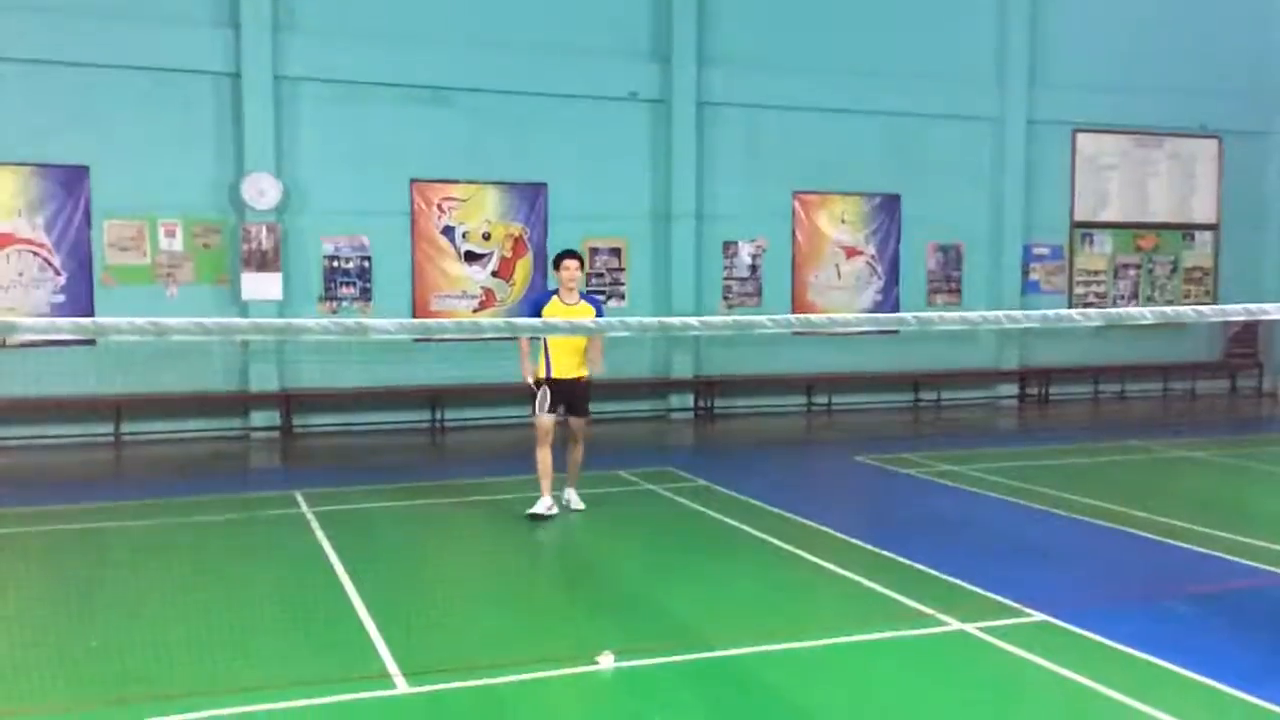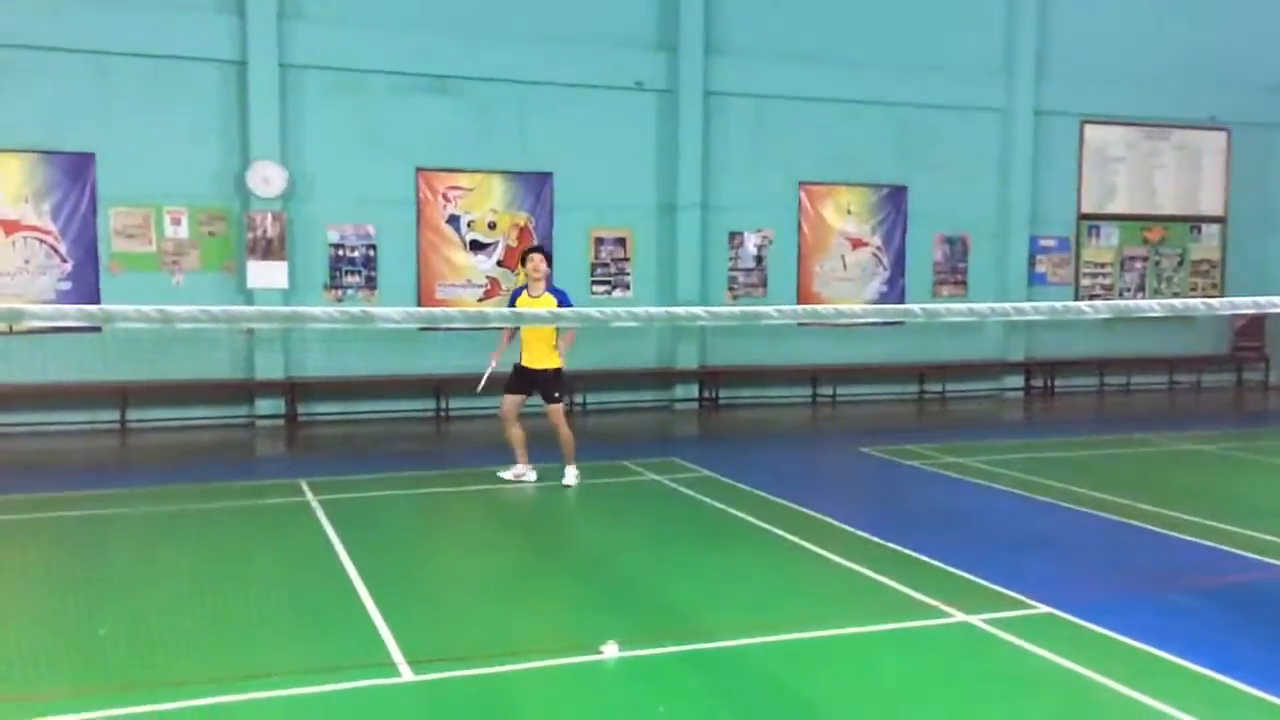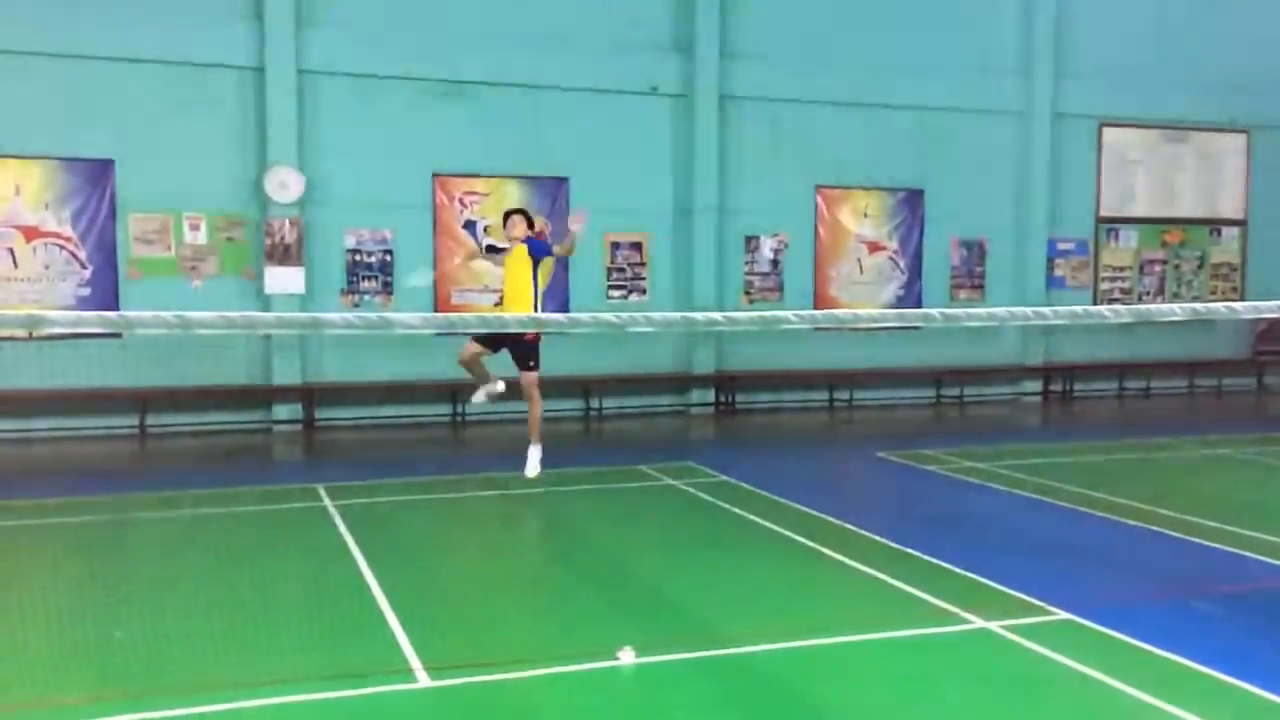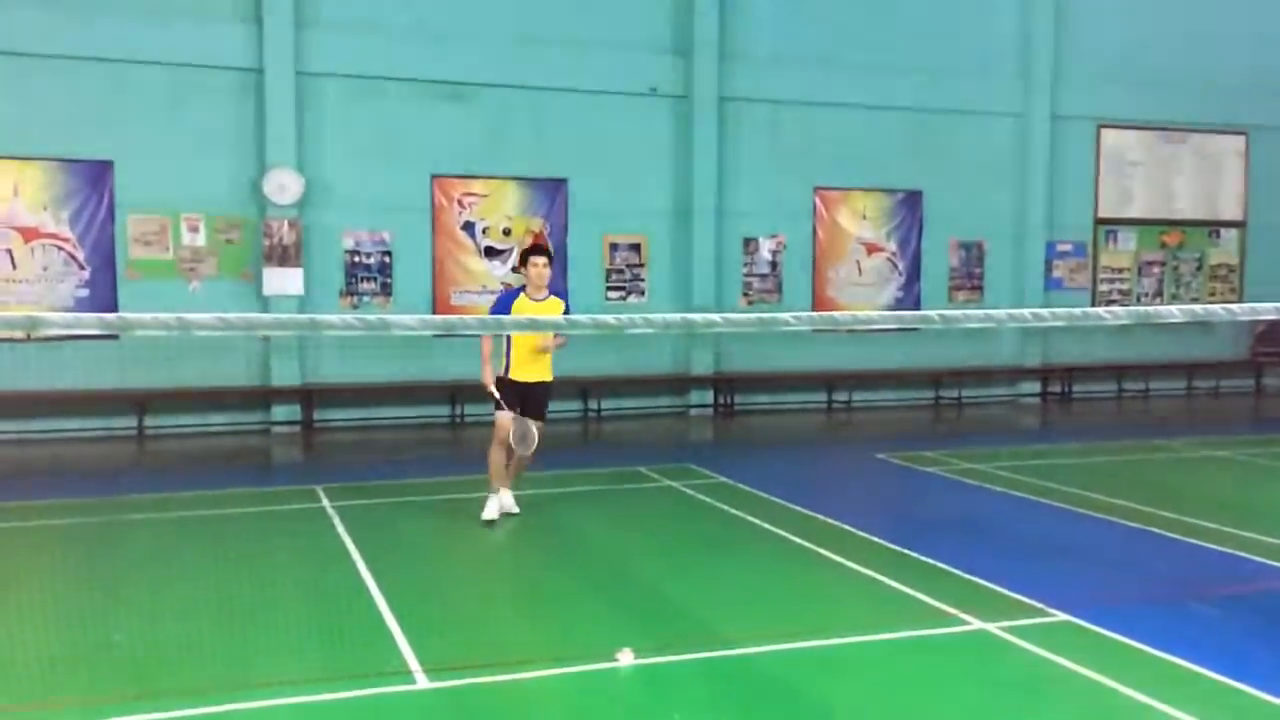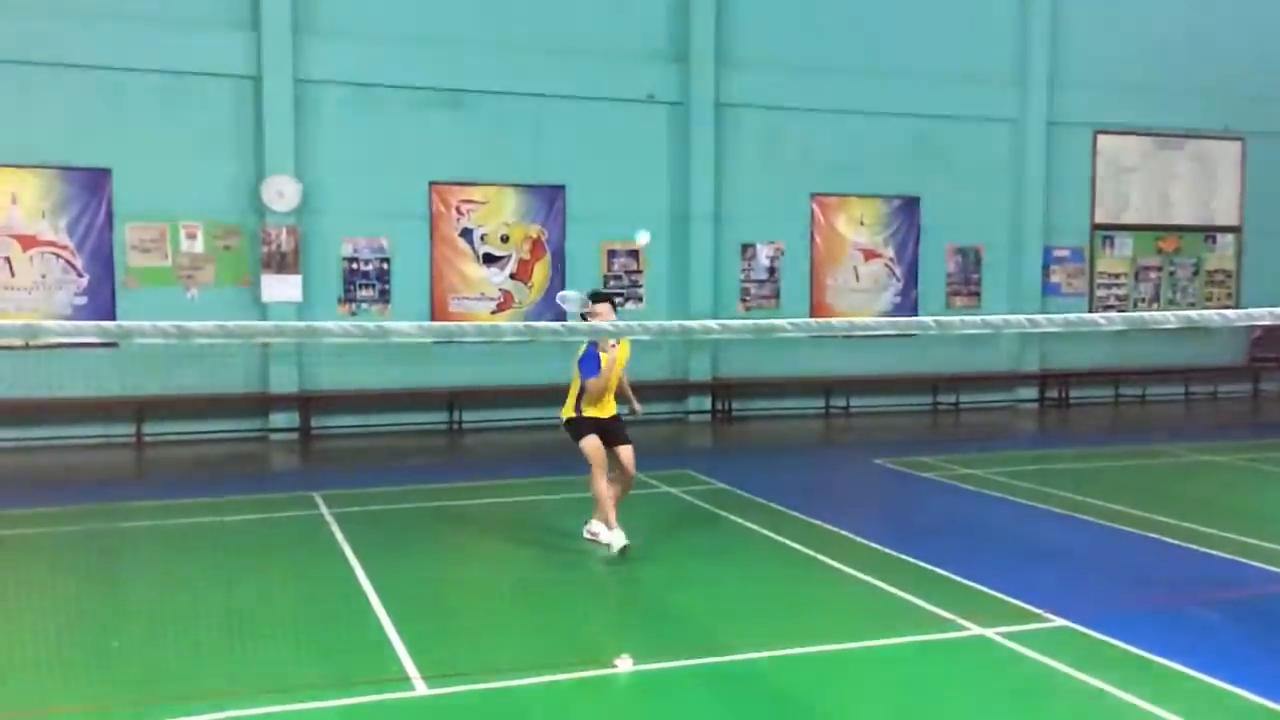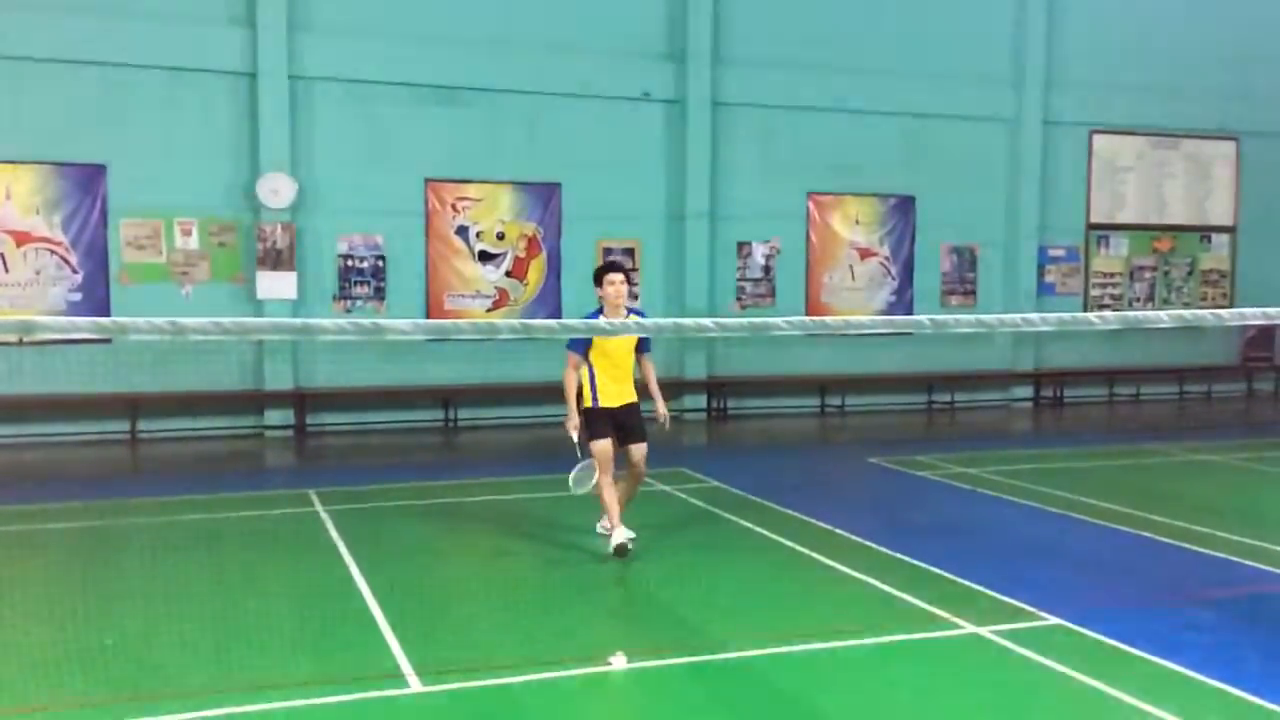
dt=0.7s
person 1, frame 1
left shoulder: (593, 306)
right shoulder: (542, 302)
left elbow: (595, 340)
left wrist: (594, 356)
right wrist: (526, 363)
left hip: (579, 378)
right hip: (548, 378)
left knee: (577, 436)
right knee: (544, 435)
left ankle: (571, 490)
right ankle: (546, 498)
person 1, frame 2
left shoulder: (558, 296)
right shoulder: (517, 295)
left elbow: (571, 328)
left wrist: (564, 343)
right wrist: (502, 346)
left hip: (550, 367)
right hip: (525, 365)
left knee: (558, 420)
right knee: (507, 413)
left ankle: (571, 467)
right ankle: (525, 467)
person 1, frame 3
left shoulder: (531, 246)
right shoulder: (511, 253)
left elbow: (563, 250)
left wrist: (573, 233)
left hip: (527, 329)
left knee: (531, 391)
right knee: (466, 356)
left ankle: (535, 447)
right ankle: (490, 384)
person 1, frame 4
left shoulder: (560, 303)
right shoulder: (509, 299)
left elbow: (562, 336)
right elbow: (488, 331)
left wrist: (553, 343)
right wrist: (487, 366)
left hip: (541, 380)
right hip: (510, 377)
right knee: (502, 436)
left ankle: (506, 490)
right ankle: (495, 497)
person 1, frame 5
left shoulder: (624, 341)
right shoulder: (589, 353)
right elbow: (594, 394)
left wrist: (632, 400)
right wrist: (609, 364)
left hip: (608, 414)
right hip: (580, 415)
left knee: (628, 471)
right knee: (600, 460)
left ankle: (596, 524)
right ankle: (614, 531)
person 1, frame 6
left shoulder: (640, 321)
right elbow: (572, 369)
left wrist: (658, 399)
right wrist: (572, 413)
left hip: (628, 404)
right hip: (596, 405)
left knee: (638, 468)
right knee: (605, 465)
left ankle: (610, 519)
right ankle: (616, 533)
